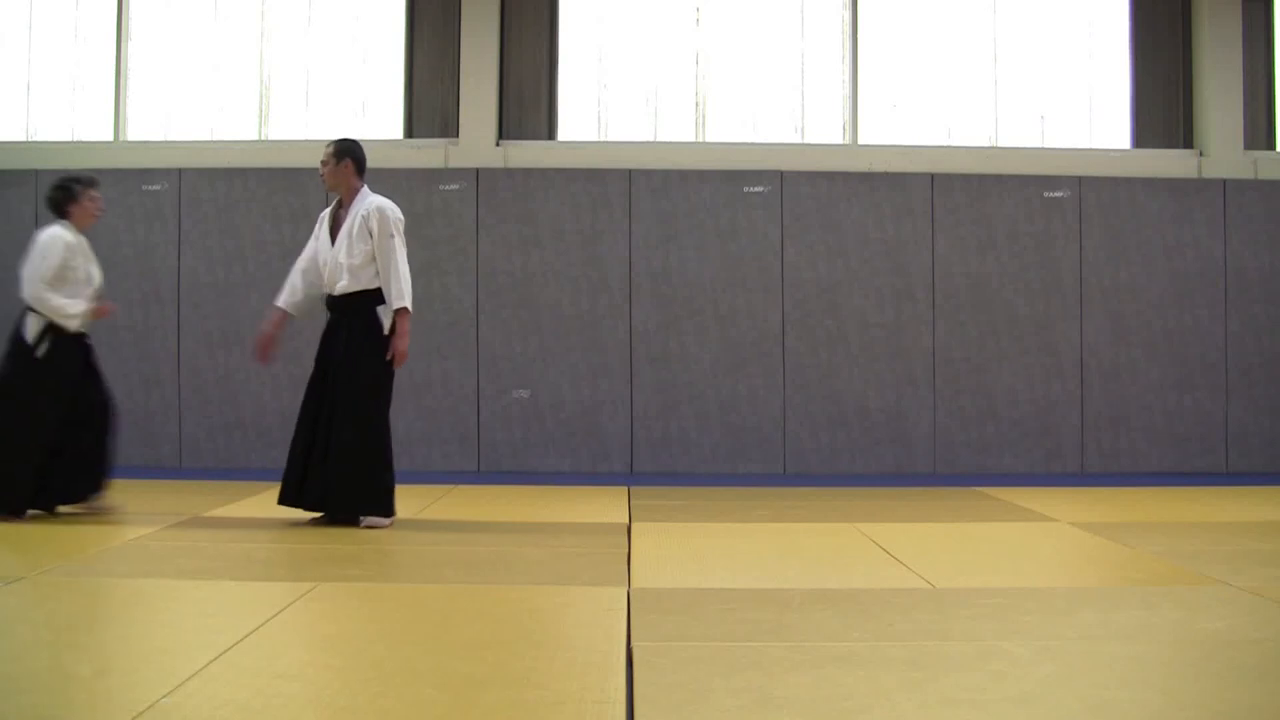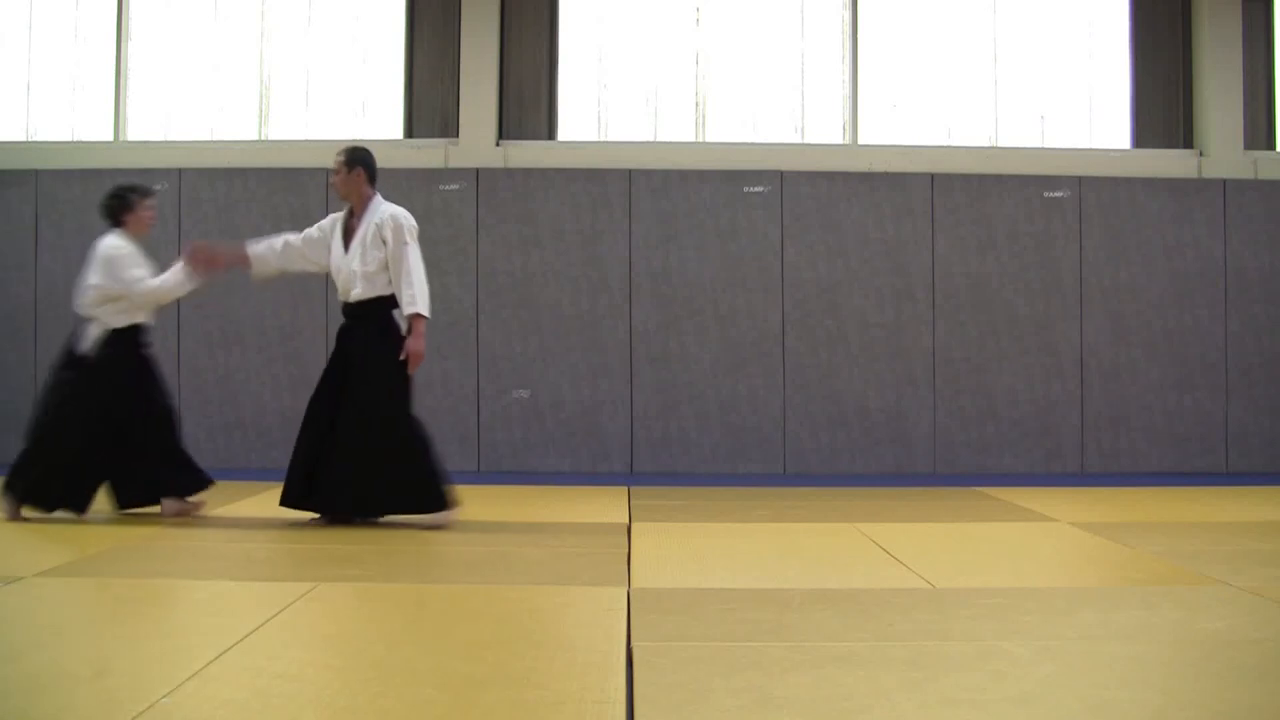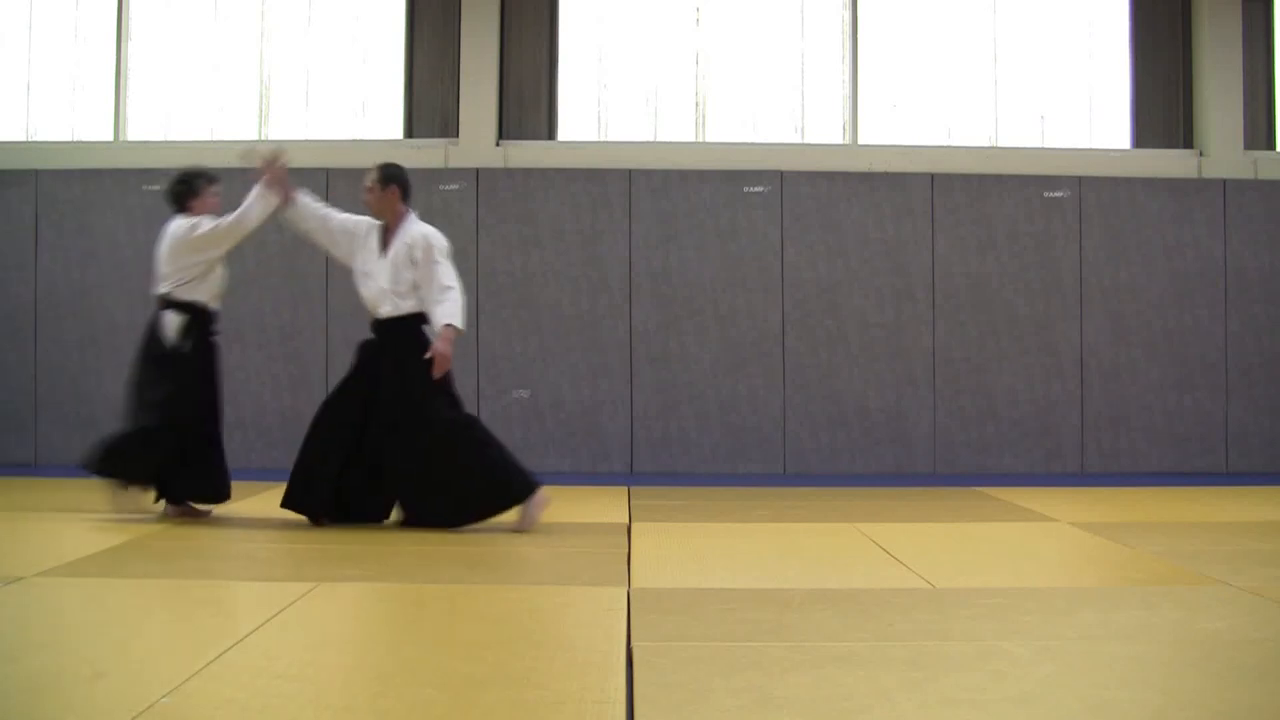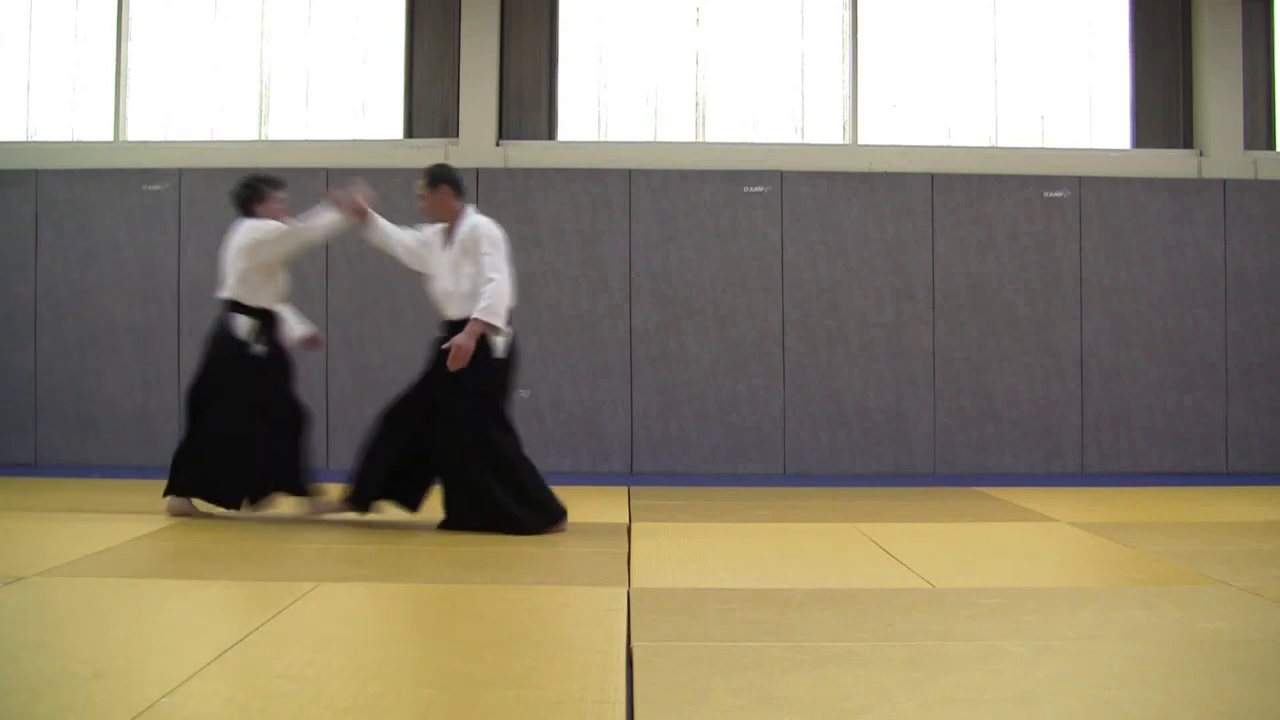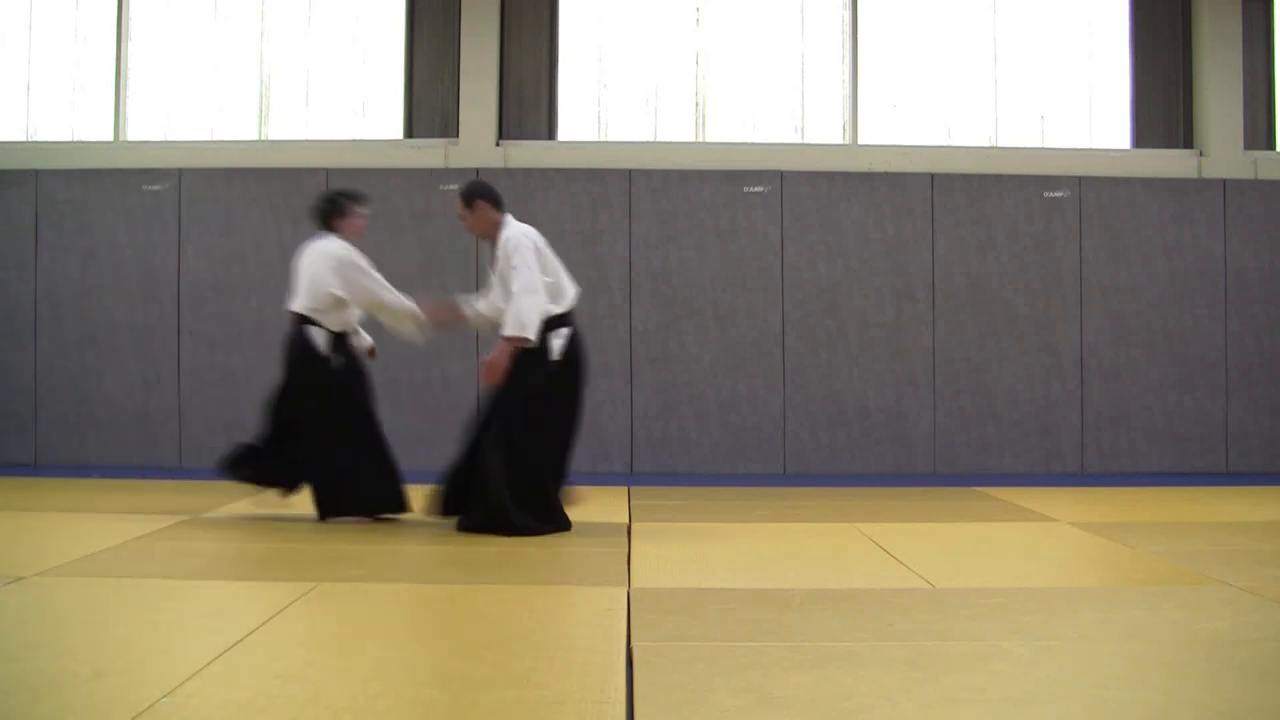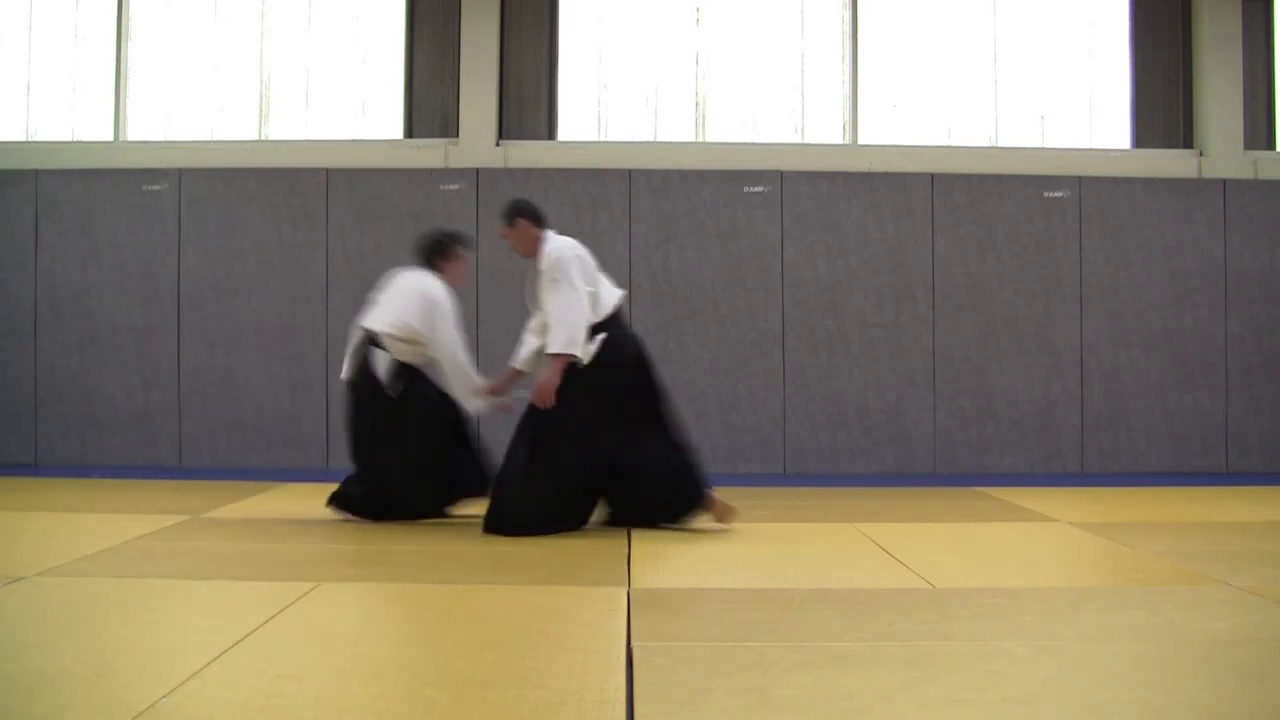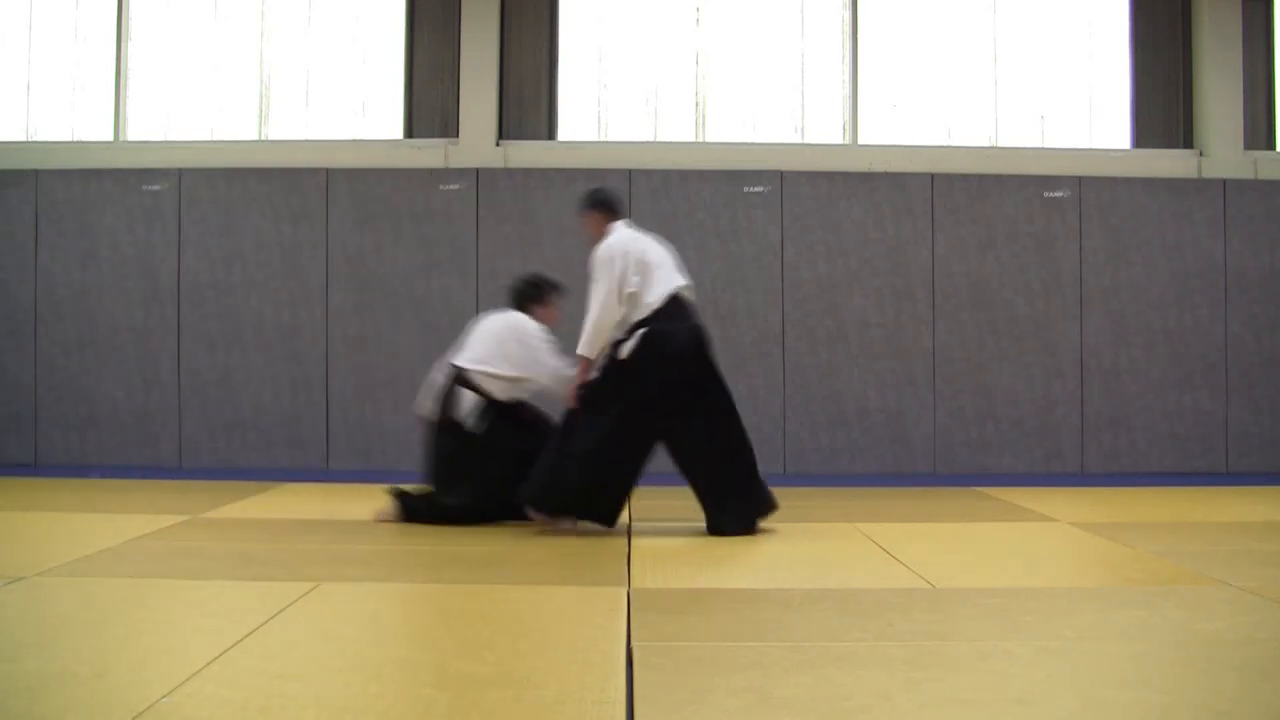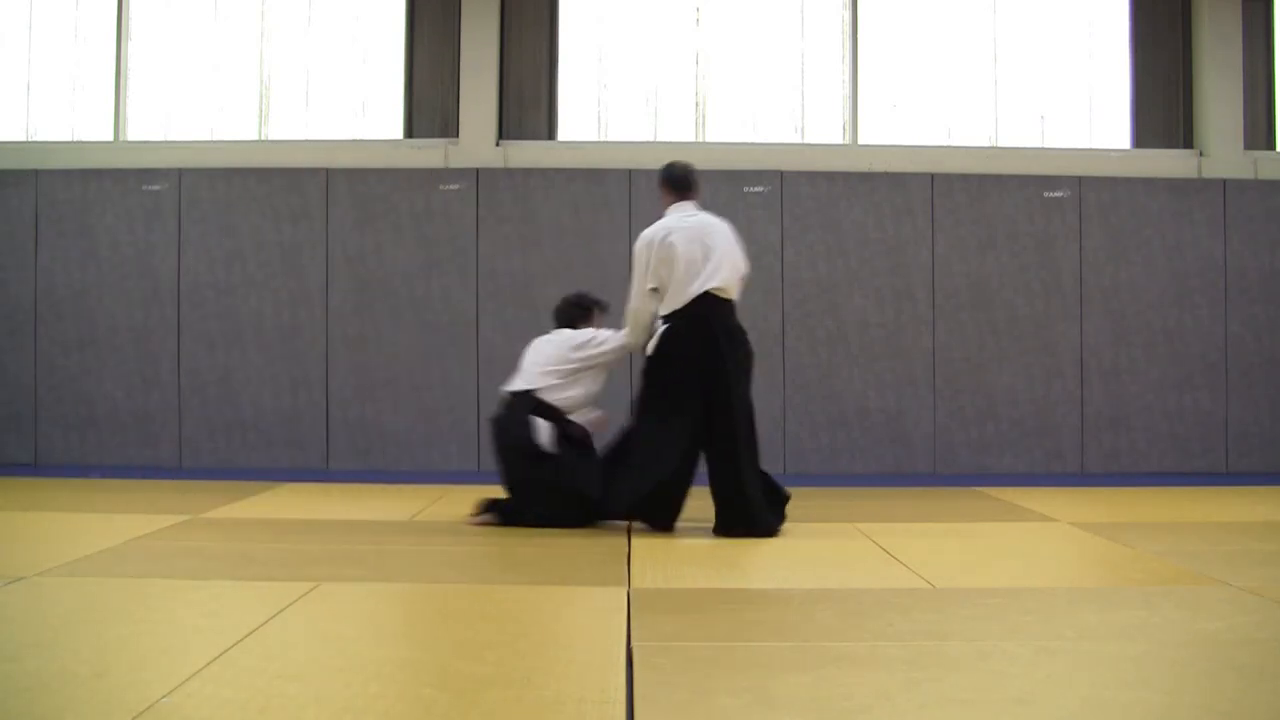
dt=0.2s
person 1, frame 1
left shoulder: (380, 210)
right shoulder: (329, 218)
left elbow: (396, 271)
right elbow: (305, 271)
left wrist: (402, 330)
right wrist: (274, 323)
left hip: (370, 318)
right hip: (341, 321)
left knee: (364, 413)
right knee: (327, 412)
left ankle: (375, 505)
right ankle: (340, 505)
person 1, frame 2
left shoulder: (393, 219)
right shoulder: (336, 224)
left elbow: (411, 277)
right elbow: (292, 249)
left wrist: (416, 333)
right wrist: (233, 255)
left hip: (385, 326)
right hip: (356, 328)
left knee: (389, 416)
right knee: (333, 413)
left ankle: (432, 500)
right ankle: (344, 505)
person 1, frame 3
left shoulder: (425, 238)
right shoulder: (364, 233)
left elbow: (446, 290)
right elbow: (320, 219)
left wrist: (444, 337)
right wrist: (283, 191)
left hip: (416, 344)
right hip: (384, 344)
left knee: (443, 424)
right knee: (343, 419)
left ankle: (524, 493)
right ankle: (332, 507)
person 1, frame 4
left shoulder: (481, 231)
right shoulder: (439, 236)
left elbow: (497, 285)
right elbow: (404, 242)
left wrist: (472, 332)
right wrist: (367, 216)
left hip: (484, 345)
right hip: (457, 338)
left knee: (480, 431)
right knee: (413, 417)
left ankle: (541, 513)
right ankle: (366, 495)
person 1, frame 5
left shoulder: (517, 239)
right shoulder: (502, 244)
left elbow: (529, 298)
right elbow: (499, 304)
left wrist: (505, 348)
right wrist: (456, 310)
left hip: (550, 346)
right hip: (541, 346)
left knee: (521, 431)
right knee: (511, 426)
left ankle: (526, 516)
person 1, frame 6
left shoulder: (556, 255)
right shoulder: (548, 260)
left elbow: (570, 315)
right elbow: (542, 323)
left wrist: (554, 368)
right wrist: (511, 373)
left hip: (604, 350)
right hip: (616, 348)
left knee: (551, 426)
right knee: (637, 429)
left ankle: (531, 513)
right ankle: (695, 497)
person 1, frame 7
left shoulder: (611, 248)
right shoulder: (648, 242)
left elbow: (604, 311)
left wrist: (584, 367)
left hip: (654, 341)
right hip: (686, 334)
left knee: (599, 418)
right knee: (707, 425)
left ankle: (562, 502)
right ankle: (741, 512)
person 1, frame 8
left shoulder: (652, 236)
right shoulder: (722, 228)
left elbow: (642, 301)
left wrist: (639, 341)
left hip: (682, 335)
right hip: (725, 329)
left knee: (663, 423)
right knee: (730, 425)
left ankle: (634, 502)
right ankle: (752, 516)
person 2, frame 1
left shoulder: (79, 244)
right shoulder: (54, 240)
right elbow: (36, 292)
right wrist: (83, 312)
left hip: (68, 341)
right hip: (42, 341)
left knee: (93, 412)
left ankle: (80, 490)
person 2, frame 2
left shoulder: (128, 249)
right shoulder: (114, 249)
right elbow: (142, 294)
right wrist: (186, 270)
left hip: (127, 346)
right hip: (100, 347)
left knee: (152, 418)
right knee: (65, 426)
left ankle: (170, 494)
person 2, frame 3
left shoulder: (192, 231)
right shoulder: (190, 231)
right elbow: (239, 223)
right wrist: (266, 185)
left hip: (191, 331)
right hip: (178, 332)
left knee: (198, 417)
right knee: (165, 415)
left ankle: (179, 497)
right ankle: (114, 468)
person 2, frame 4
left shoulder: (251, 238)
right shoulder: (258, 235)
left elbow: (268, 296)
right elbow: (304, 232)
left wrist: (297, 330)
right wrist: (343, 210)
left hip: (246, 334)
right hip: (246, 336)
left knee: (215, 418)
right knee: (281, 415)
left ankle: (181, 494)
right ankle: (290, 489)
person 2, frame 5
left shoulder: (317, 250)
right shoulder: (342, 256)
right elbow: (380, 297)
left wrist: (360, 340)
right wrist: (416, 317)
left hip: (307, 344)
right hip: (320, 348)
left knee: (295, 424)
right knee: (347, 428)
right ankle: (365, 503)
person 2, frame 6
left shoulder: (402, 279)
right shoulder: (436, 295)
left elbow: (363, 323)
right elbow: (450, 355)
left wrist: (353, 370)
right wrist: (480, 395)
left hip: (382, 366)
right hip: (386, 372)
left knee: (442, 419)
right knee: (392, 450)
person 2, frame 7
left shoulder: (494, 321)
right shoulder: (529, 332)
left elbow: (447, 365)
right elbow: (558, 376)
left wrist: (431, 408)
left hip: (470, 402)
right hip: (468, 410)
left knee: (535, 437)
right knee: (472, 490)
right ankle: (406, 506)
person 2, frame 8
left shoulder: (542, 344)
right shoulder: (585, 341)
right elbow: (629, 339)
left wrist: (590, 419)
left hip: (514, 423)
right hip: (533, 429)
right knee: (578, 503)
right ankle: (500, 512)
